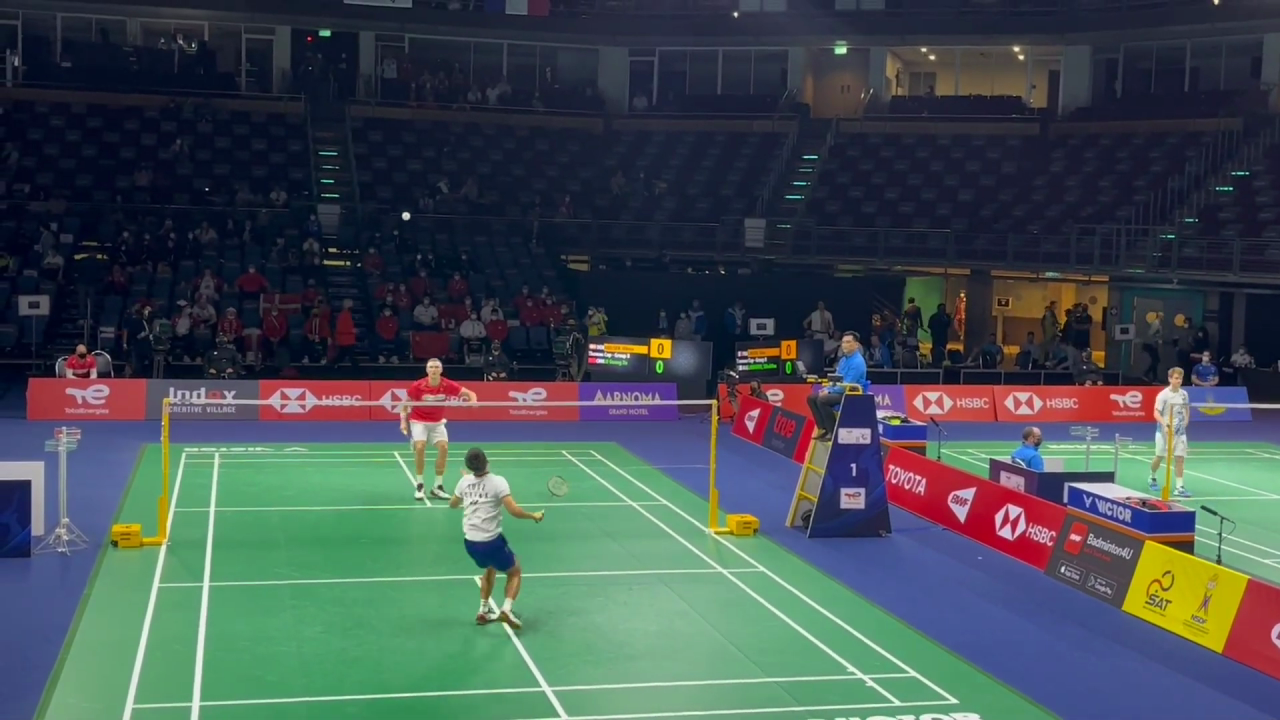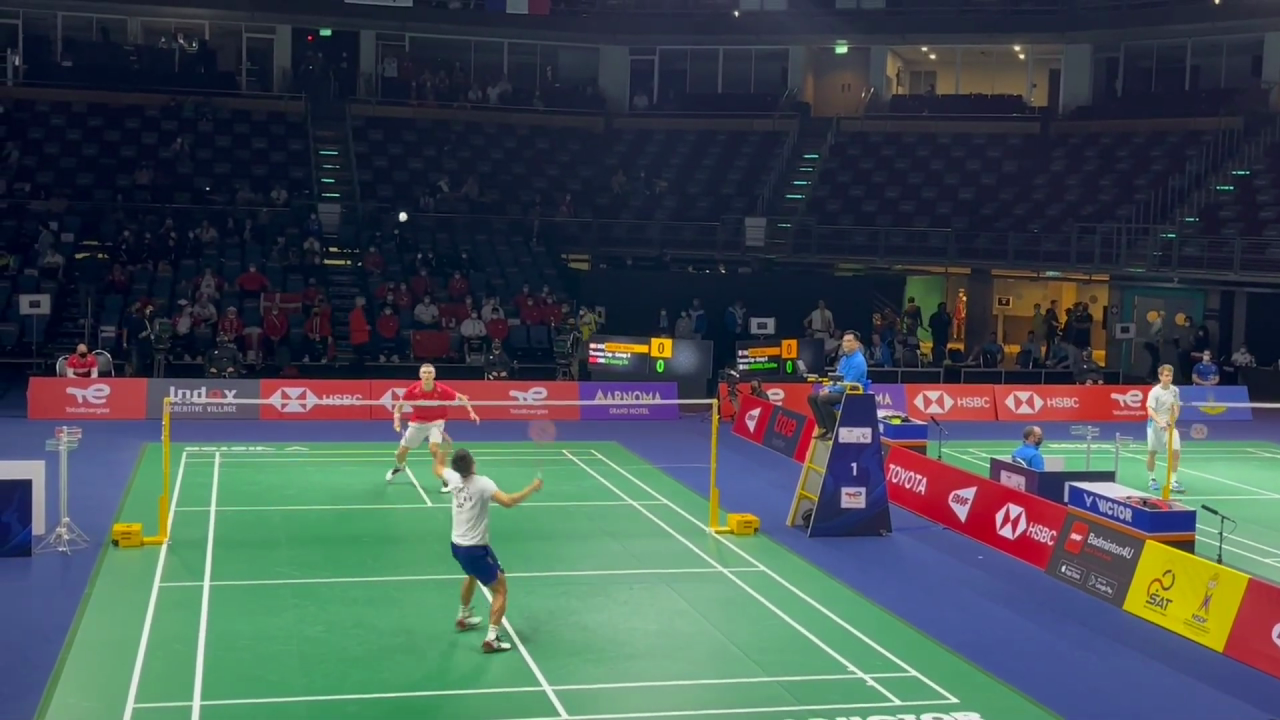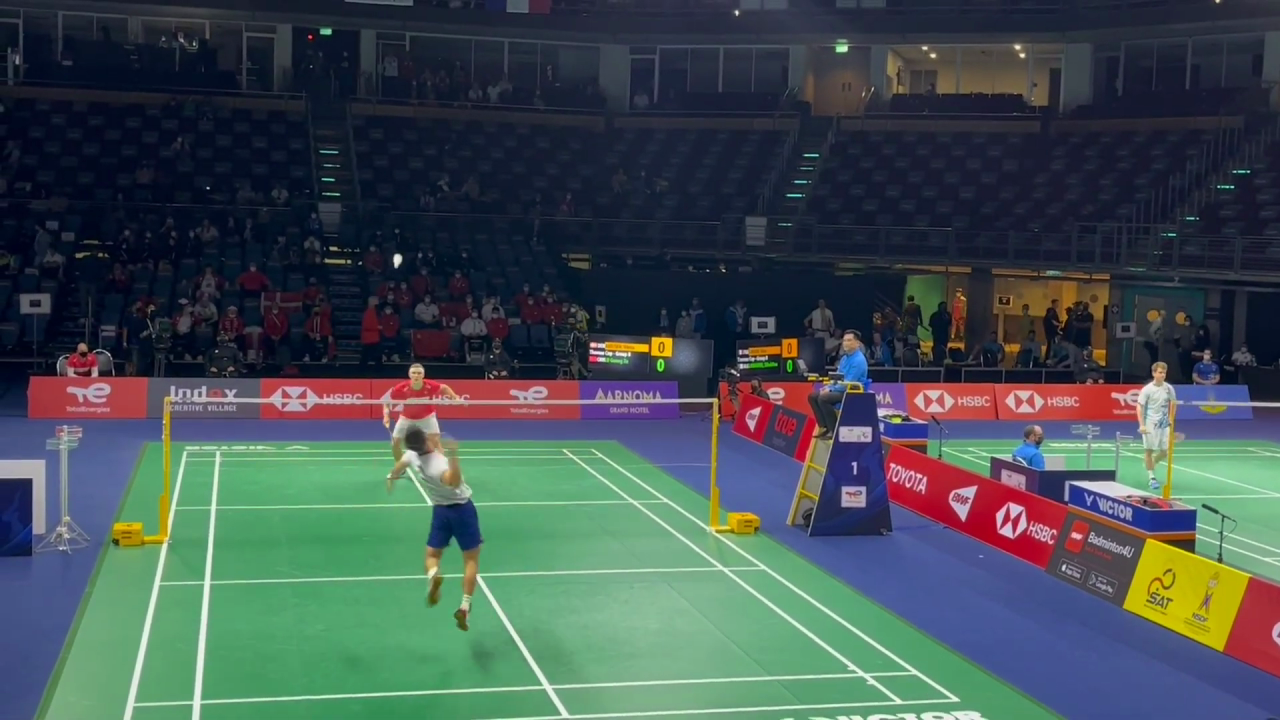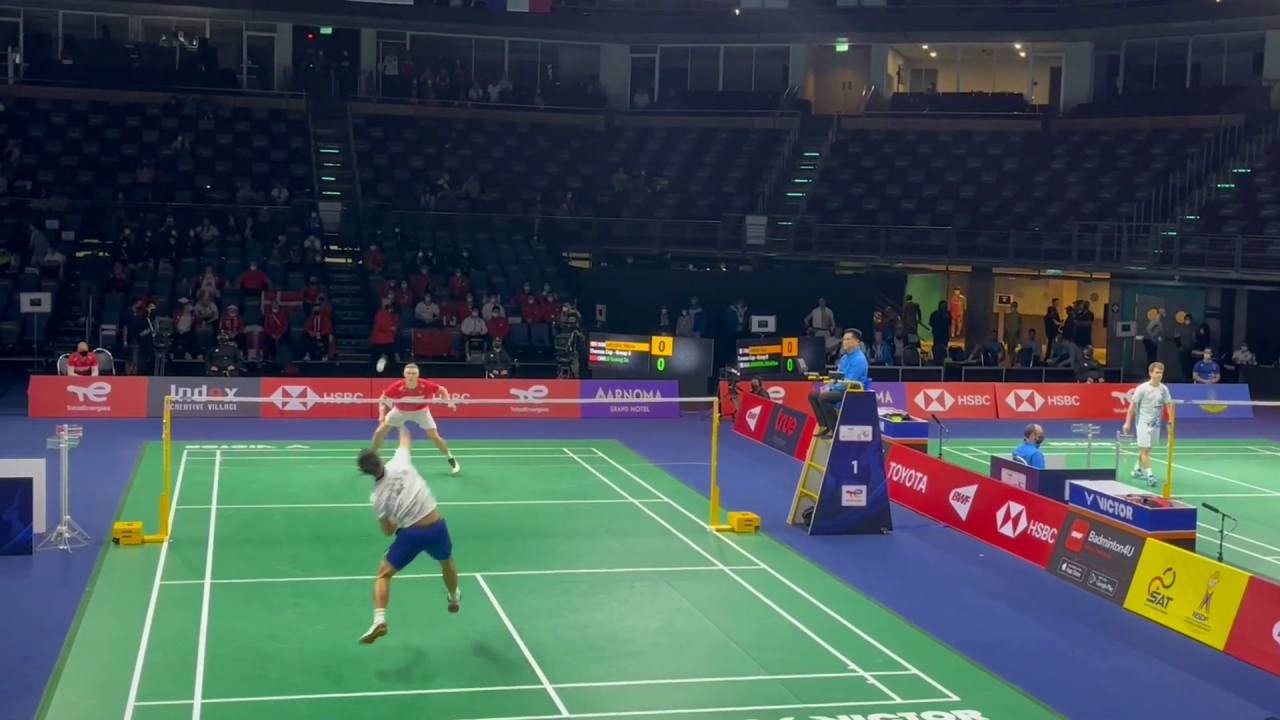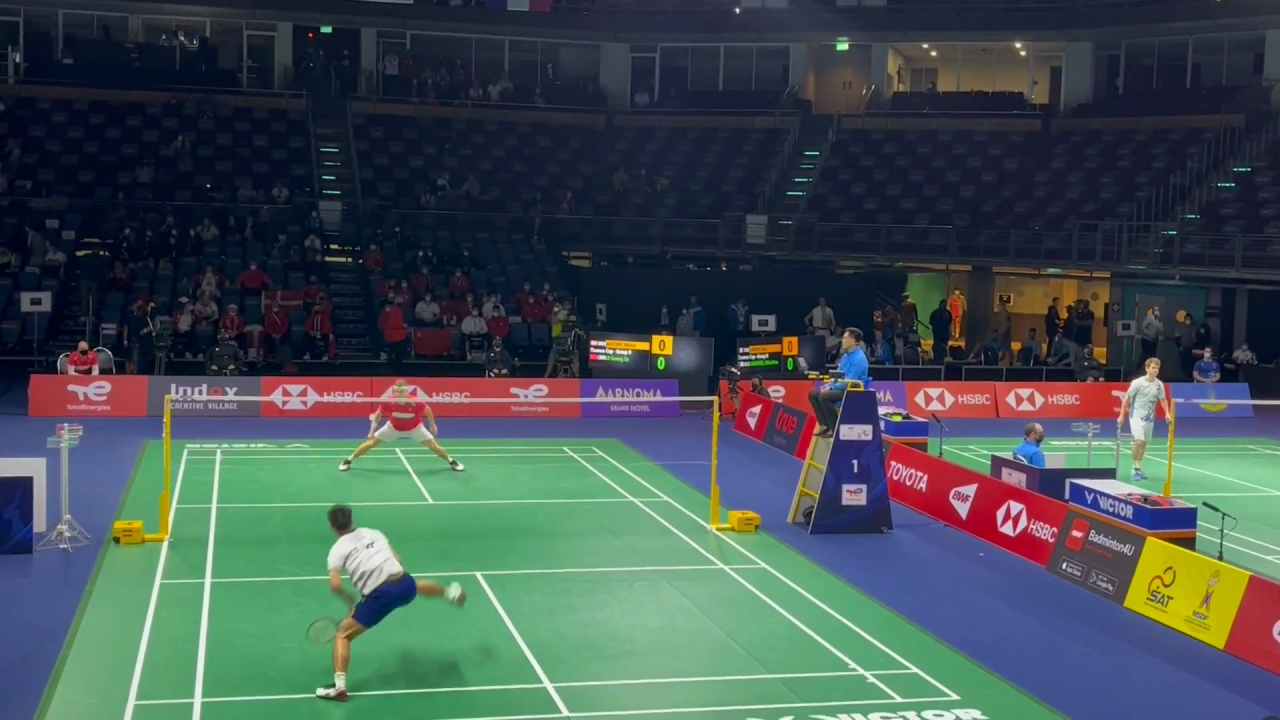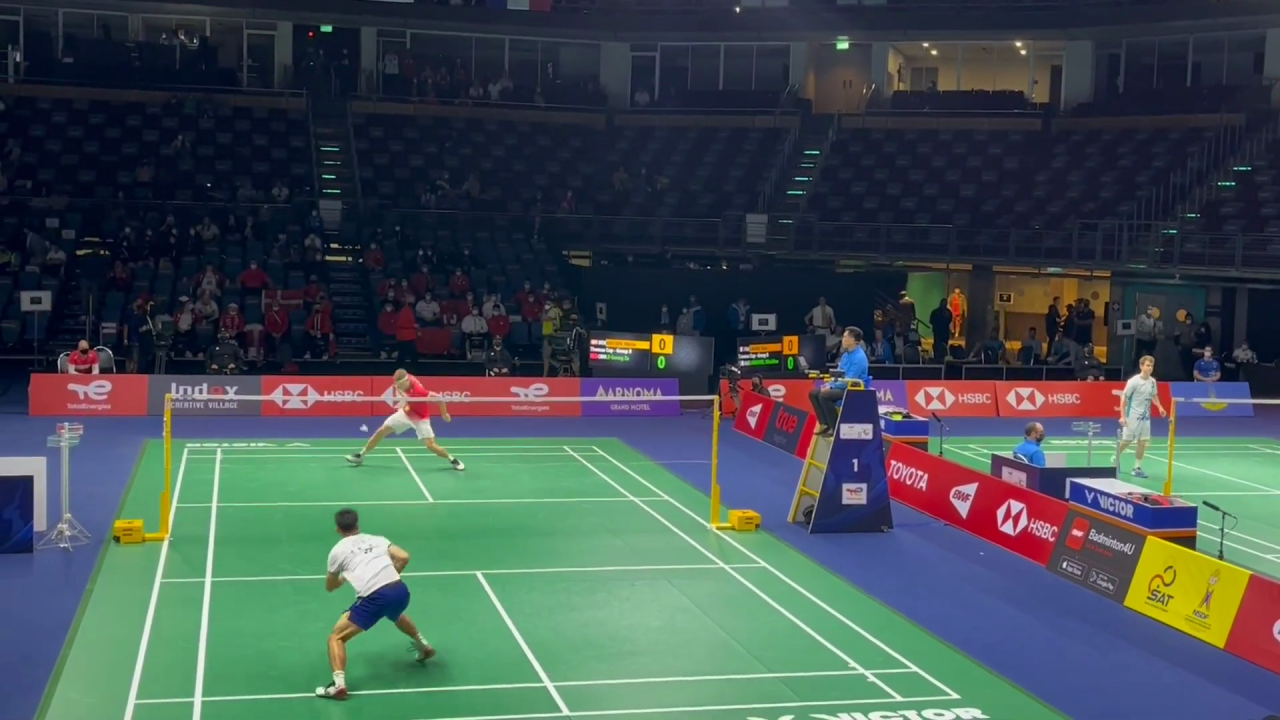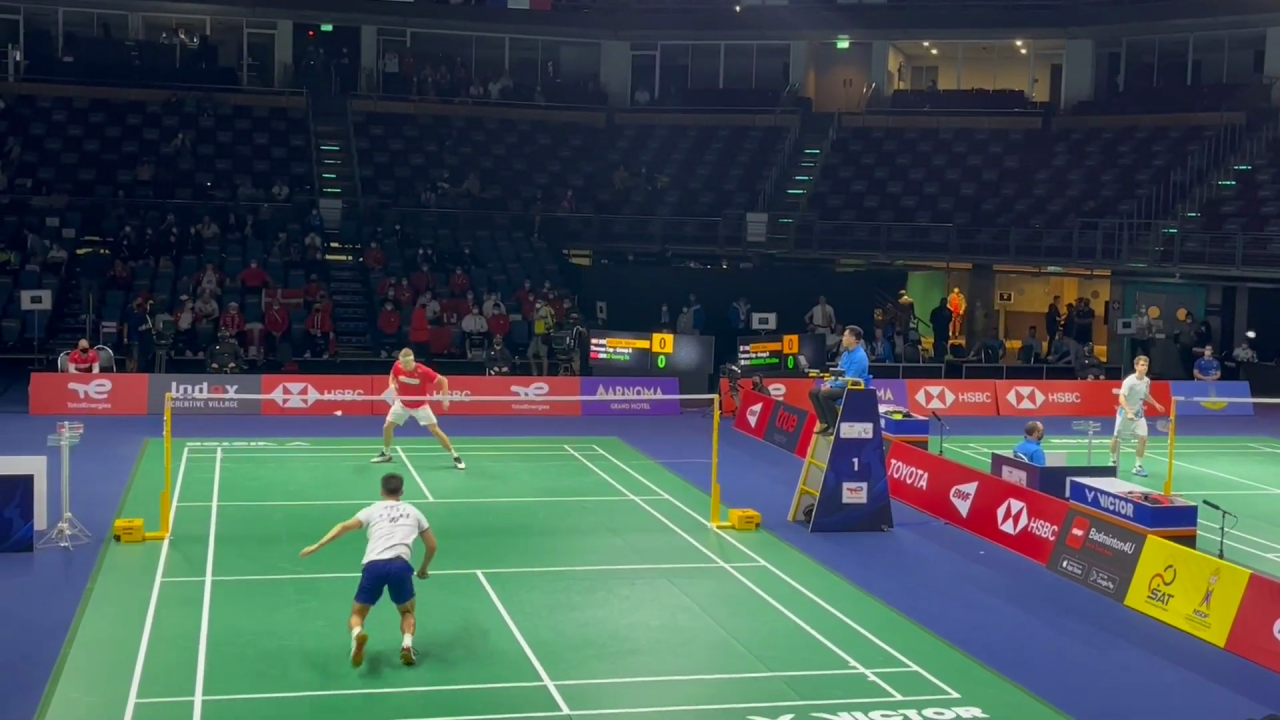
dt=0.2s
person 1, frame 1
left shoulder: (464, 482)
right shoulder: (497, 482)
left elbow: (453, 505)
right elbow: (514, 511)
right wrist: (534, 516)
left hip: (471, 543)
right hip: (492, 542)
left knee: (490, 569)
right knee: (515, 573)
left ankle: (484, 610)
right ankle: (507, 609)
person 1, frame 2
left shoulder: (453, 477)
right shoulder: (482, 483)
left elbow: (438, 467)
right elbow: (507, 501)
left wrist: (444, 447)
right wrist: (532, 488)
left hip: (457, 546)
right hip: (474, 549)
left knee: (473, 575)
right knee: (500, 590)
left ankle: (463, 617)
right ankle: (491, 639)
person 1, frame 3
left shoulder: (412, 455)
right shoulder: (435, 463)
left elbow: (399, 466)
right elbow: (453, 483)
left wrist: (391, 478)
right wrist: (452, 455)
left hip: (442, 510)
right hip: (461, 510)
left knee: (432, 556)
right knee: (471, 561)
left ankle: (434, 576)
right ankle: (464, 607)
person 1, frame 4
left shoulder: (377, 496)
right shoulder: (399, 464)
left elbow: (388, 530)
right elbow: (405, 441)
right wrist: (402, 431)
left hip: (409, 534)
right hip: (435, 529)
left knee: (382, 577)
right knee: (447, 562)
left ankle: (380, 622)
right ankle: (454, 598)
person 1, frame 5
left shoulder: (336, 550)
right shoulder: (375, 535)
left elbow: (335, 586)
left wrist: (347, 598)
left hip: (381, 595)
right hip: (404, 585)
left knee: (343, 636)
right knee: (418, 587)
left ankle: (339, 686)
right ankle: (452, 594)
person 1, frame 6
left shoulder: (337, 551)
right shoulder: (377, 540)
left elbow: (330, 585)
right elbow: (404, 557)
left wrist: (344, 577)
left hip: (375, 598)
right hip: (400, 591)
left knee: (336, 638)
right knee: (397, 616)
left ankle: (339, 685)
right ankle: (423, 646)
person 1, frame 7
left shoulder: (372, 510)
right shoulder: (415, 512)
left elbow: (345, 527)
right elbow: (432, 545)
left wrist: (317, 546)
right wrist: (423, 568)
left hip: (373, 566)
right hip: (400, 566)
left knee: (356, 615)
right knee: (408, 612)
left ankle: (358, 635)
right ankle: (407, 646)
